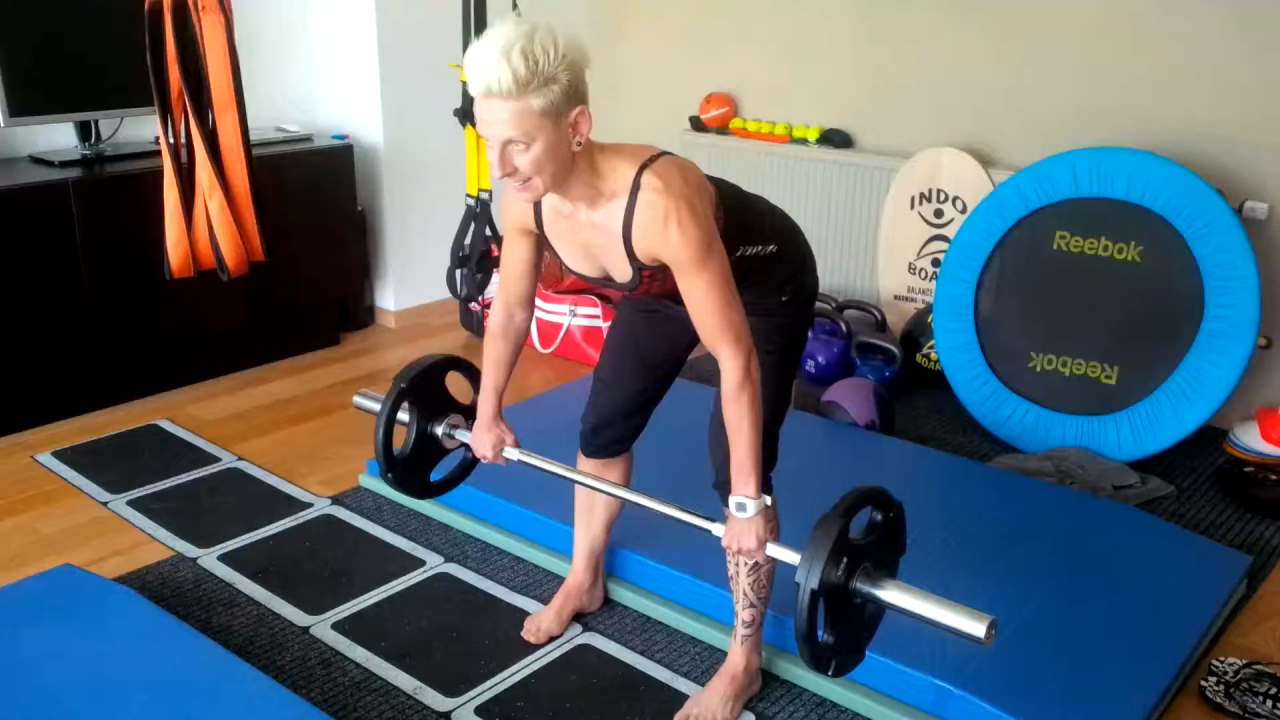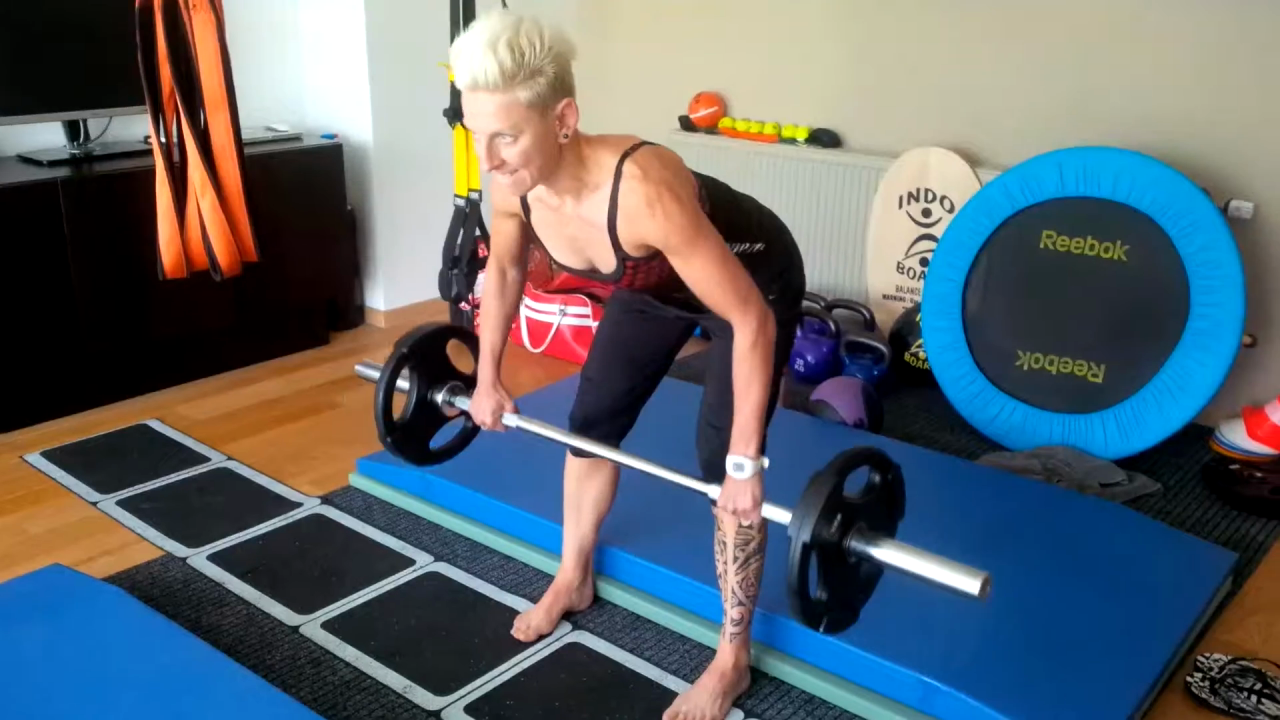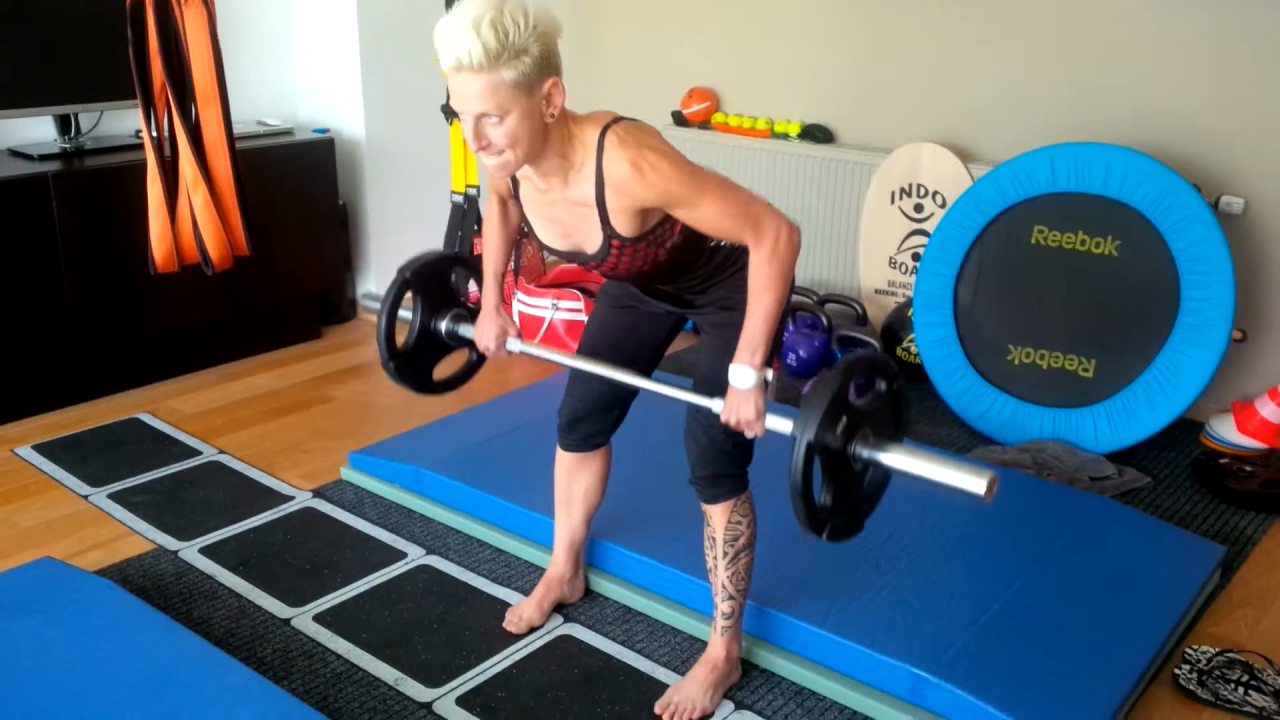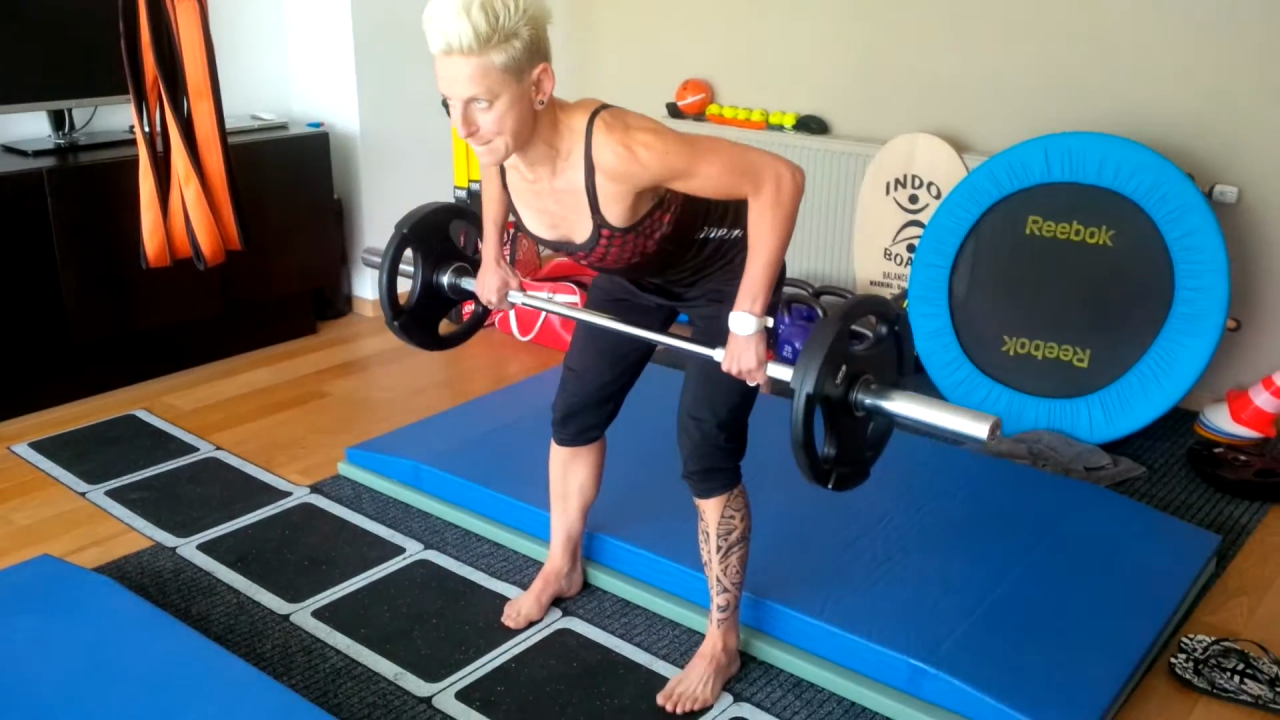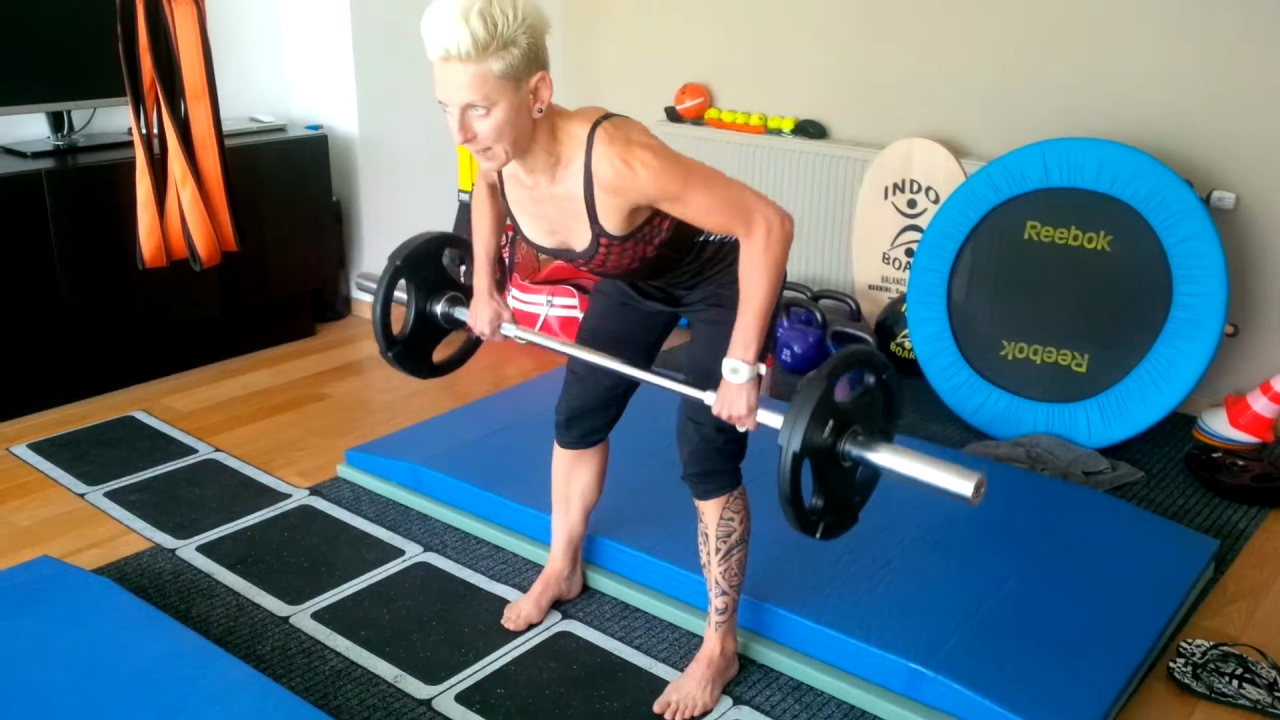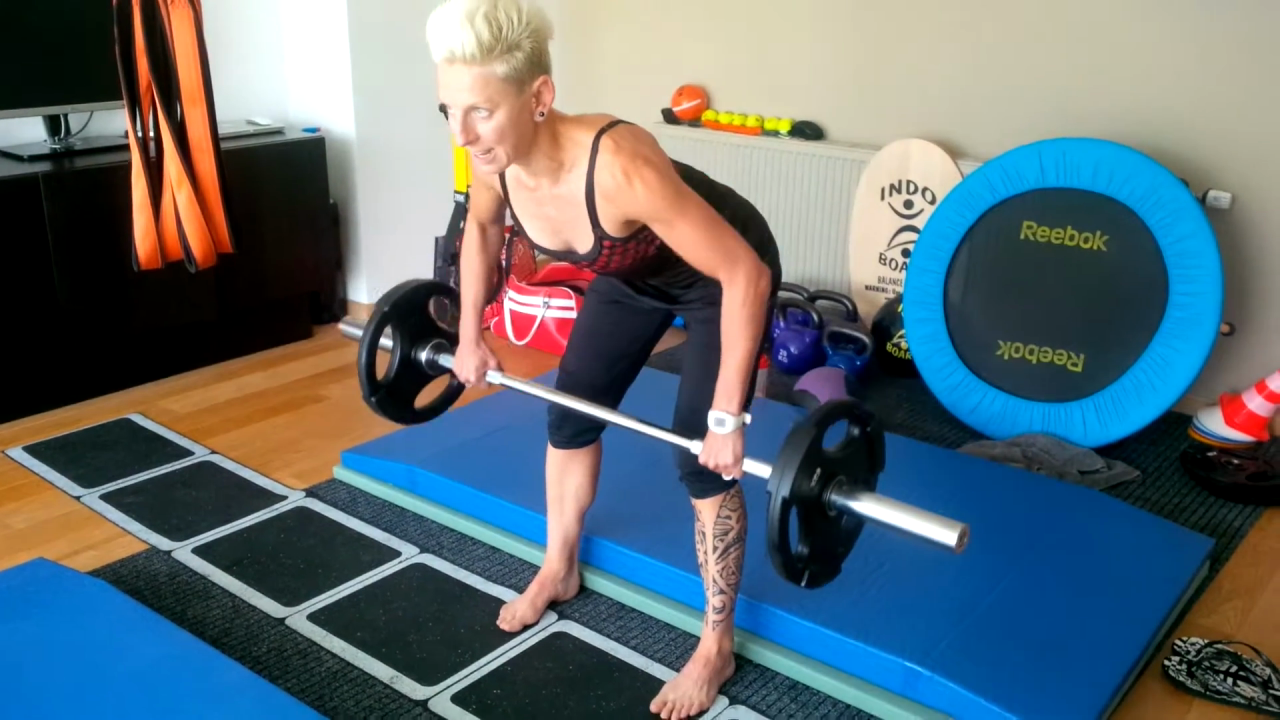
dt=0.3s
person 1, frame 1
left shoulder: (659, 203)
right shoulder: (526, 199)
left elbow: (736, 360)
right elbow: (510, 309)
left wrist: (746, 502)
right wrist: (487, 412)
left hip: (766, 282)
right hip: (664, 284)
left knee: (735, 465)
right knee: (601, 427)
left ankle: (743, 662)
right ankle: (584, 582)
person 1, frame 2
left shoulder: (643, 190)
right shoulder: (514, 187)
left elbow: (749, 322)
right elbow: (503, 272)
left wrist: (745, 462)
right wrist: (487, 379)
left hip: (753, 277)
right hip: (655, 280)
left knee: (720, 461)
right knee: (591, 424)
left ankle: (732, 658)
right ankle: (574, 579)
person 1, frame 3
left shoulder: (626, 161)
right shoulder: (507, 158)
left elbow: (774, 236)
left wrist: (748, 374)
right wrist: (490, 301)
left hip: (729, 279)
right hip: (643, 279)
left knee: (713, 457)
right knee: (580, 418)
left ankle: (724, 650)
right ankle: (565, 572)
person 1, frame 4
left shoulder: (616, 146)
right shoulder: (499, 139)
left elbow: (779, 179)
left wrist: (747, 320)
right wrist: (491, 254)
left hip: (722, 266)
right hip: (633, 270)
left knee: (705, 450)
right knee: (574, 413)
left ankle: (721, 642)
right ankle: (563, 566)
person 1, frame 5
left shoulder: (615, 157)
right shoulder: (497, 153)
left elbow: (767, 227)
left wrist: (741, 367)
right wrist: (485, 286)
left hip: (721, 271)
right hip: (636, 272)
left knee: (707, 449)
right knee: (577, 414)
left ankle: (719, 645)
right ankle: (563, 569)
person 1, frame 6
left shoulder: (619, 167)
right shoulder: (495, 160)
left elbow: (747, 273)
right elbow: (481, 230)
left wrist: (726, 419)
right wrist: (470, 334)
left hip: (717, 274)
right hip: (633, 270)
left knee: (701, 454)
right knee: (570, 413)
left ankle: (716, 645)
right ankle: (559, 570)
